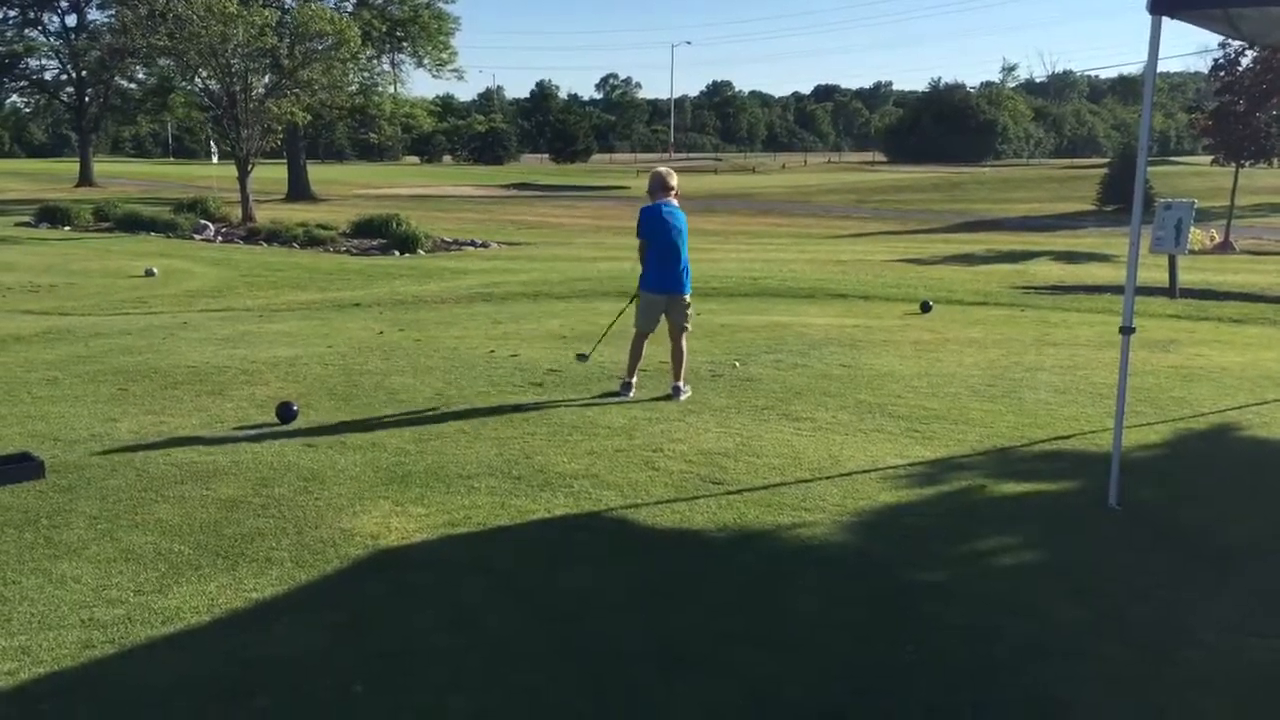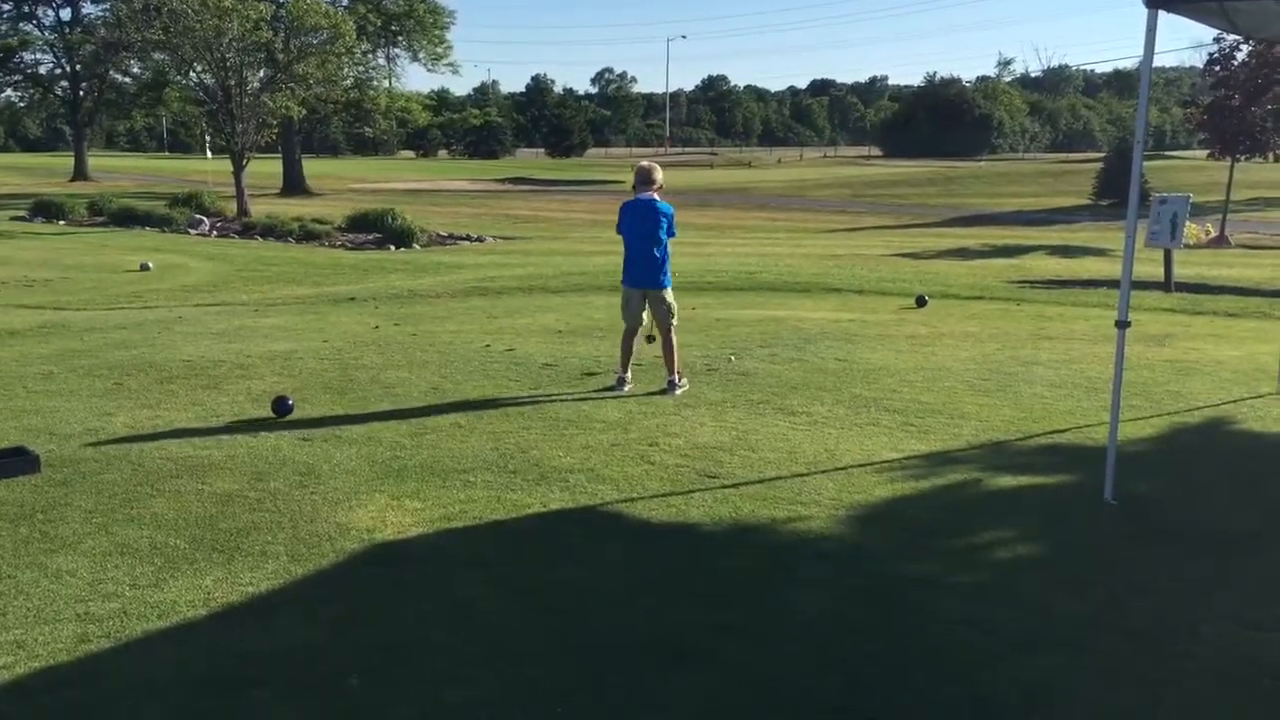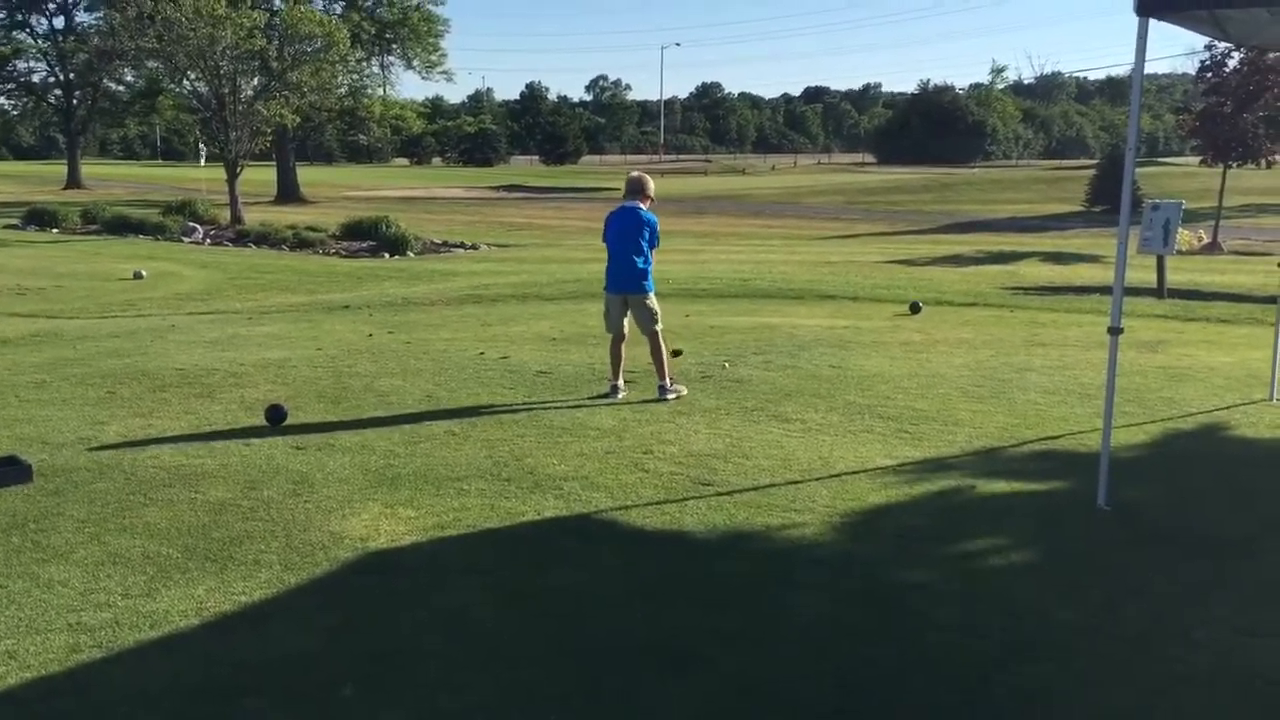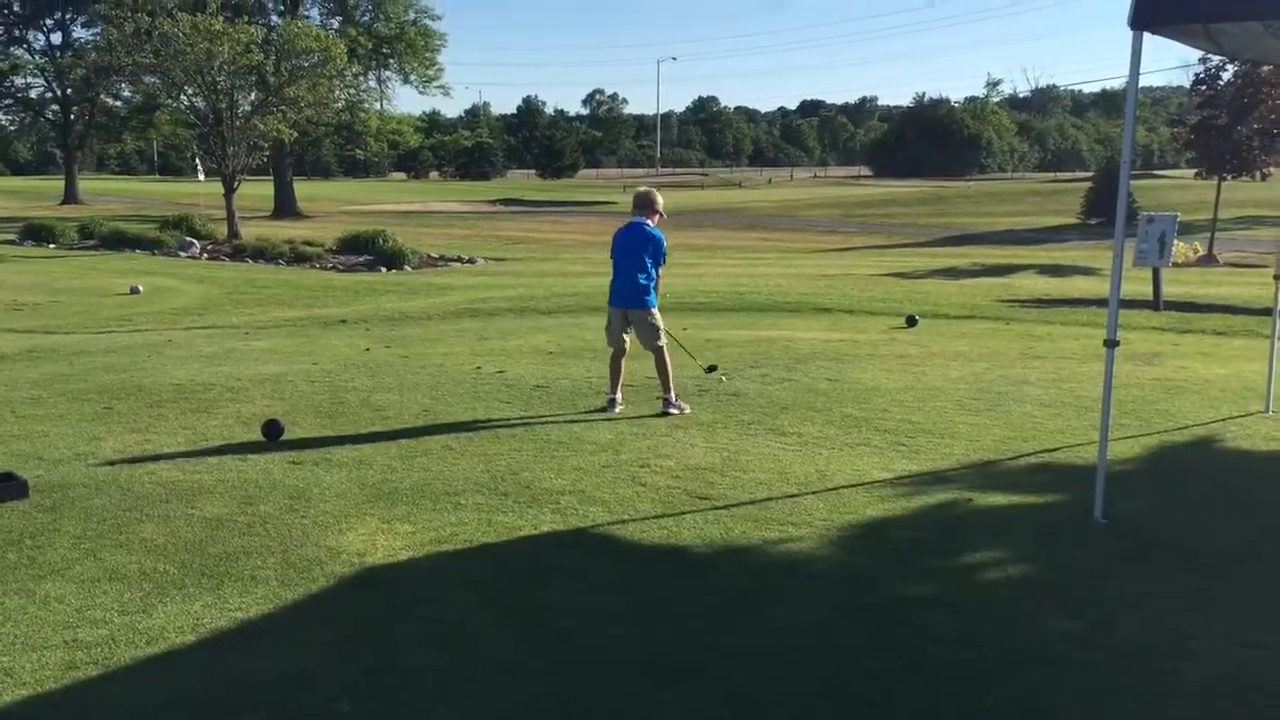
dt=0.3s
person 1, frame 1
left shoulder: (647, 212)
right shoulder: (681, 216)
left elbow: (642, 248)
left hip: (652, 284)
right hip: (679, 285)
left knee: (641, 333)
right knee: (678, 335)
left ankle: (629, 382)
right ankle: (678, 385)
person 1, frame 2
left shoulder: (626, 208)
right shoulder: (666, 210)
left elbow: (625, 237)
right elbow: (667, 241)
left hip: (632, 279)
right hip: (659, 279)
left knee: (631, 328)
right knee: (667, 329)
left ankle: (623, 376)
right ankle: (673, 379)
person 1, frame 3
left shoulder: (611, 218)
right shoulder: (649, 220)
left elbow: (611, 248)
right elbow: (650, 255)
left hip: (614, 285)
right hip: (640, 285)
left knee: (618, 335)
right knee: (654, 334)
left ankle: (616, 384)
right ankle: (665, 385)
person 1, frame 4
left shoulder: (620, 234)
right shoulder: (656, 236)
right elbow: (657, 274)
right wrist: (653, 299)
left hip: (617, 299)
right hip: (642, 300)
left knee: (619, 350)
right knee: (659, 349)
left ankle: (614, 398)
right ankle: (669, 399)
